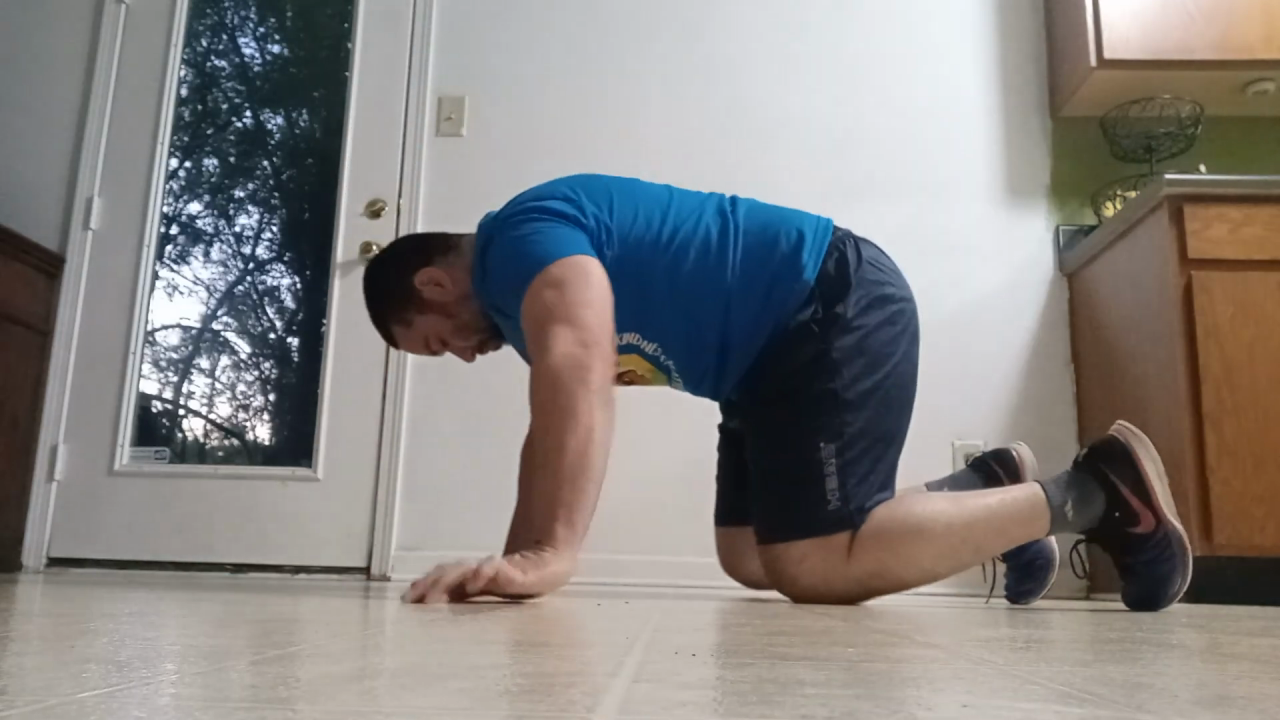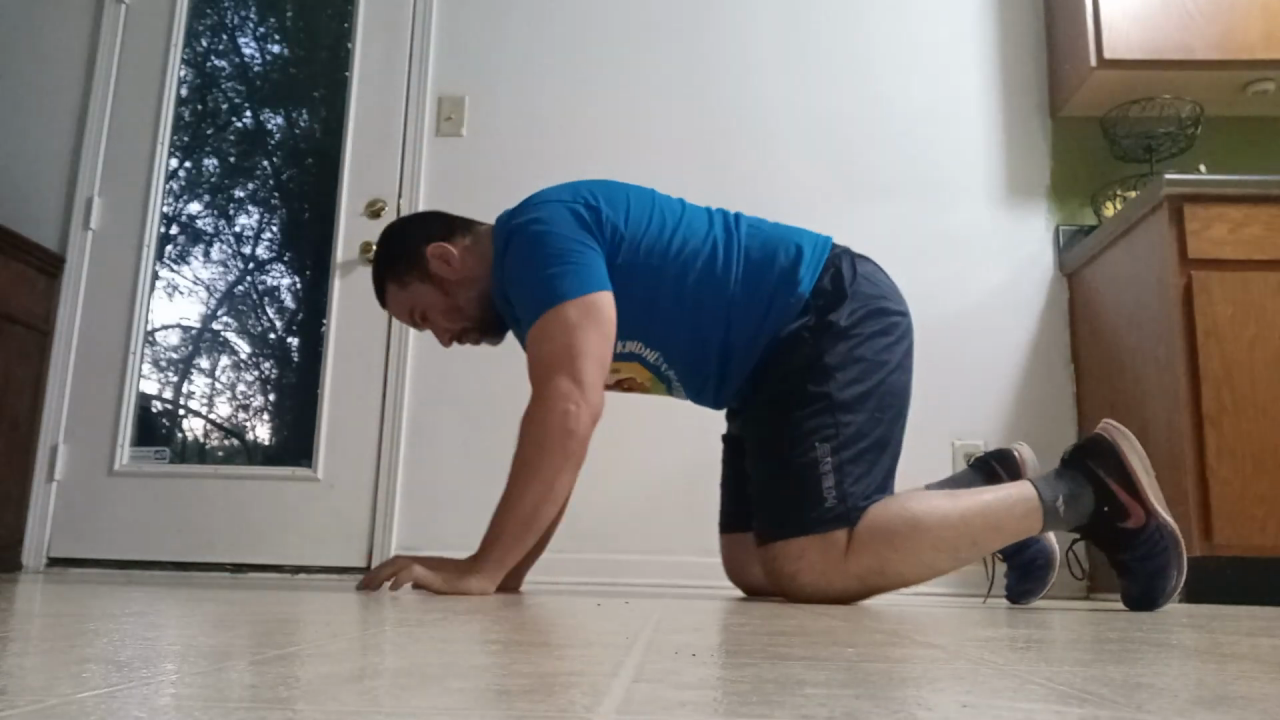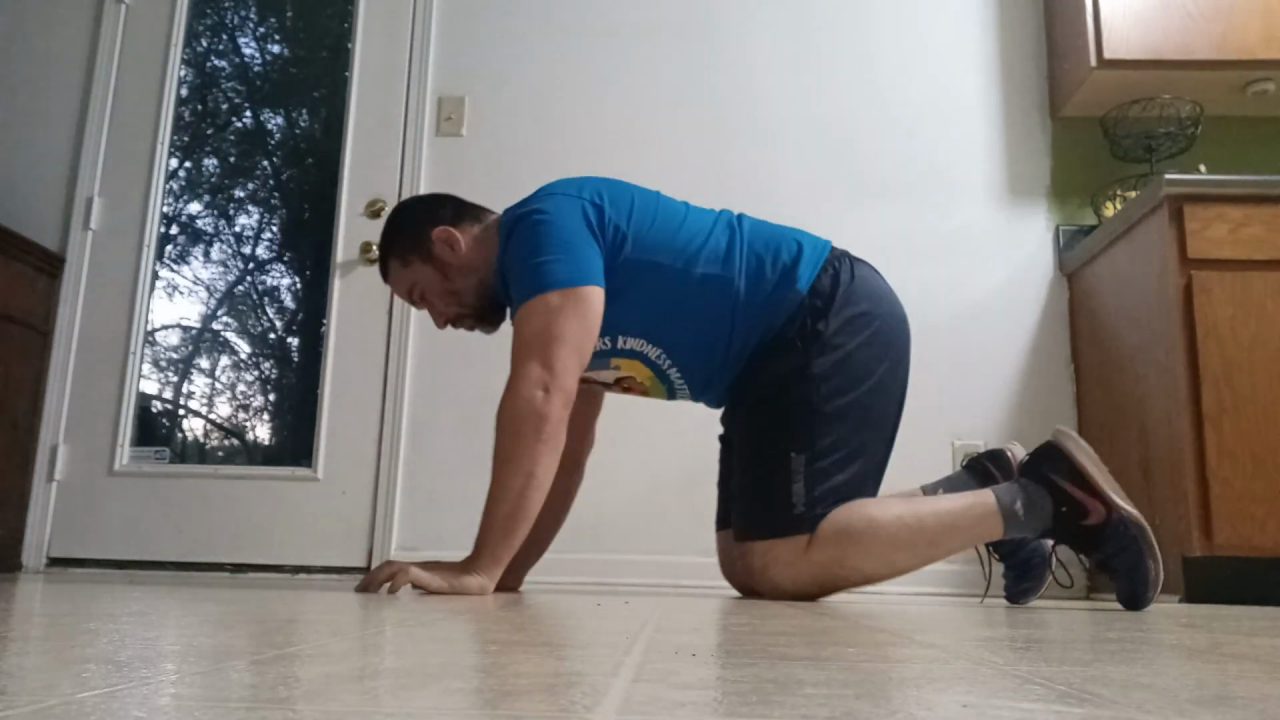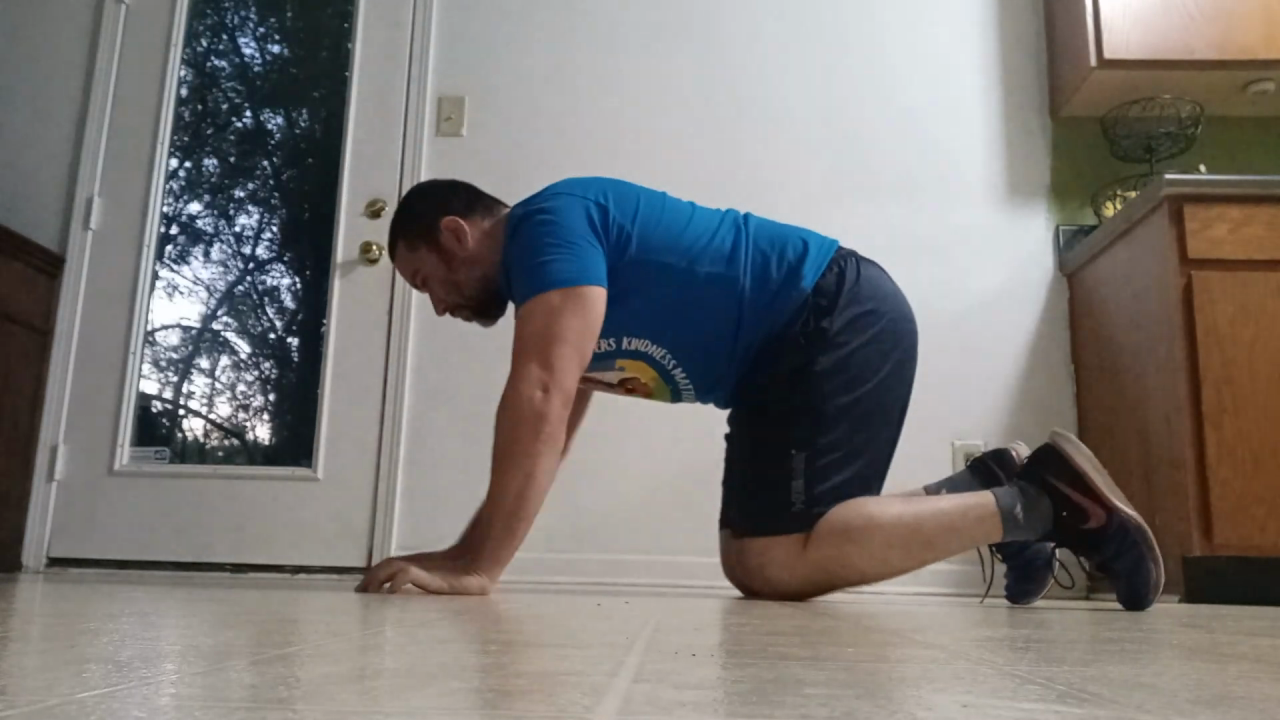
dt=0.4s
person 1, frame 1
left shoulder: (519, 239)
right shoulder: (527, 286)
left elbow: (577, 366)
right elbow: (554, 428)
left wrist: (553, 552)
right wrist: (513, 564)
left hip: (838, 307)
right hip: (782, 342)
left knee: (815, 566)
right knee: (749, 559)
left ankle: (1091, 491)
right ankle: (988, 486)
person 1, frame 2
left shoulder: (538, 240)
right shoulder: (531, 297)
left elbow: (568, 412)
right elbow: (555, 437)
left wrist: (482, 571)
right wrist: (509, 574)
left hip: (833, 323)
right hip: (781, 358)
left knee: (815, 565)
right knee: (754, 568)
left ankle: (1081, 489)
right ankle: (989, 487)
person 1, frame 3
left shoulder: (544, 227)
right shoulder: (544, 284)
left elbow: (539, 401)
right elbow: (563, 444)
left wrist: (481, 568)
right wrist: (511, 573)
left hip: (834, 323)
right hip: (785, 353)
left knee: (782, 565)
right knee: (749, 566)
left ankle: (1041, 494)
right ankle: (983, 489)
person 1, frame 4
left shoulder: (548, 227)
right shoulder: (550, 279)
left elbow: (539, 399)
right elbow: (548, 433)
left wrist: (480, 568)
right wrist: (462, 548)
left hip: (841, 322)
right hip: (796, 352)
left knee: (778, 562)
right knee: (751, 564)
left ankle: (1041, 500)
right ankle: (987, 489)
